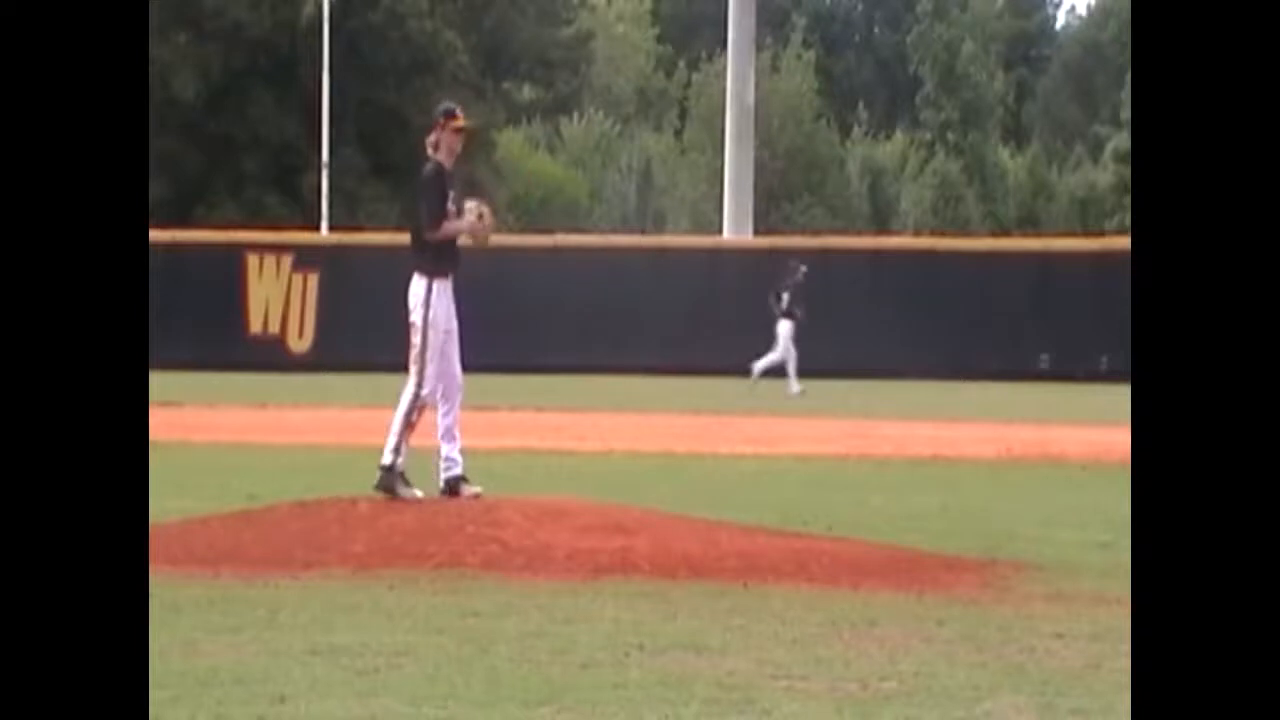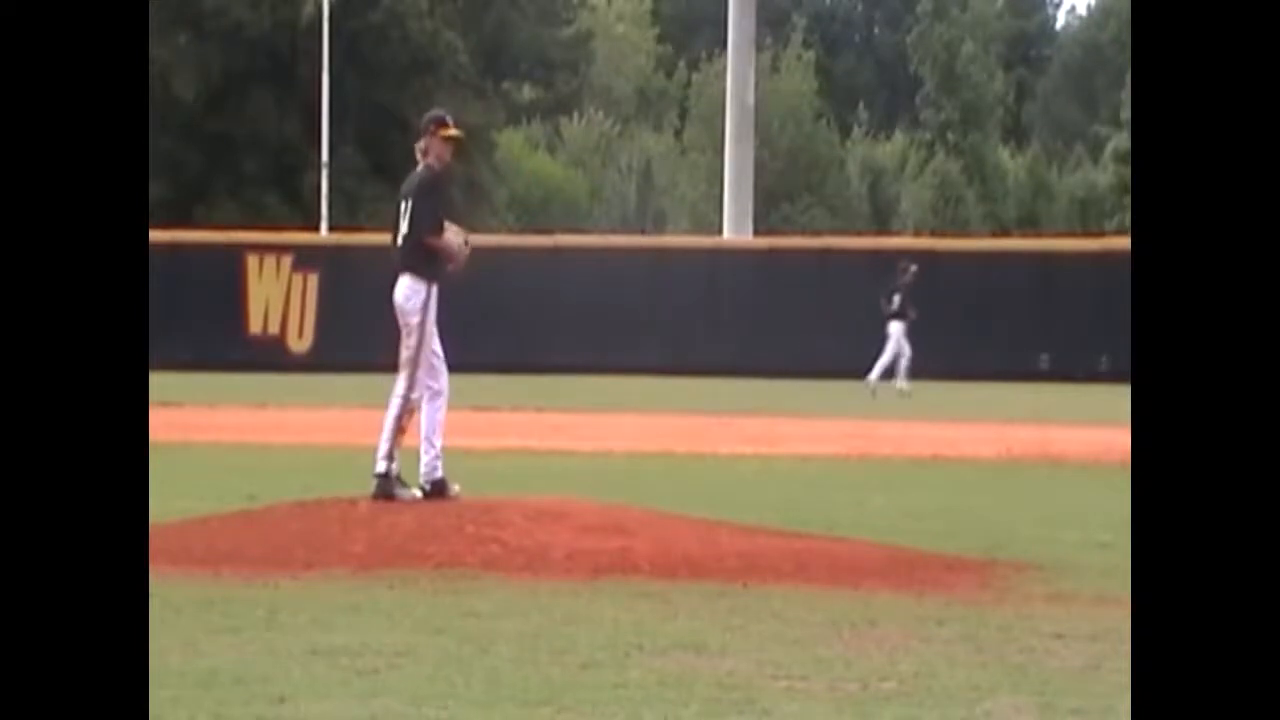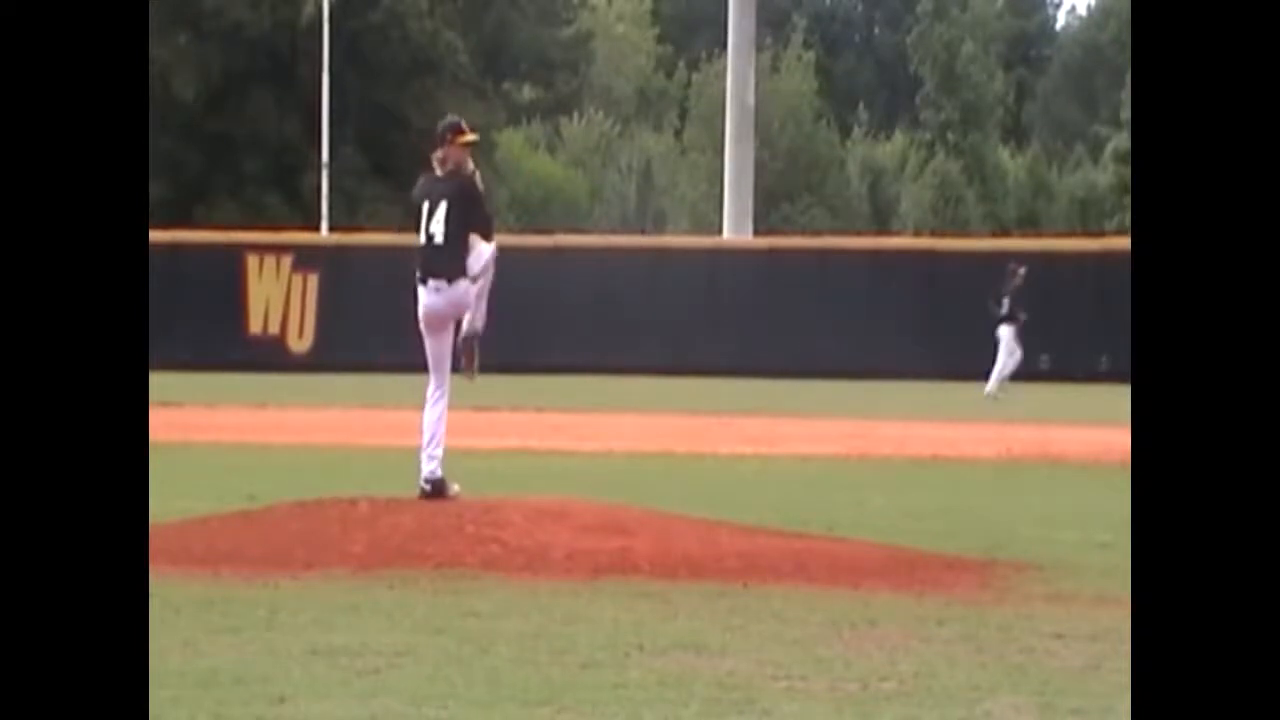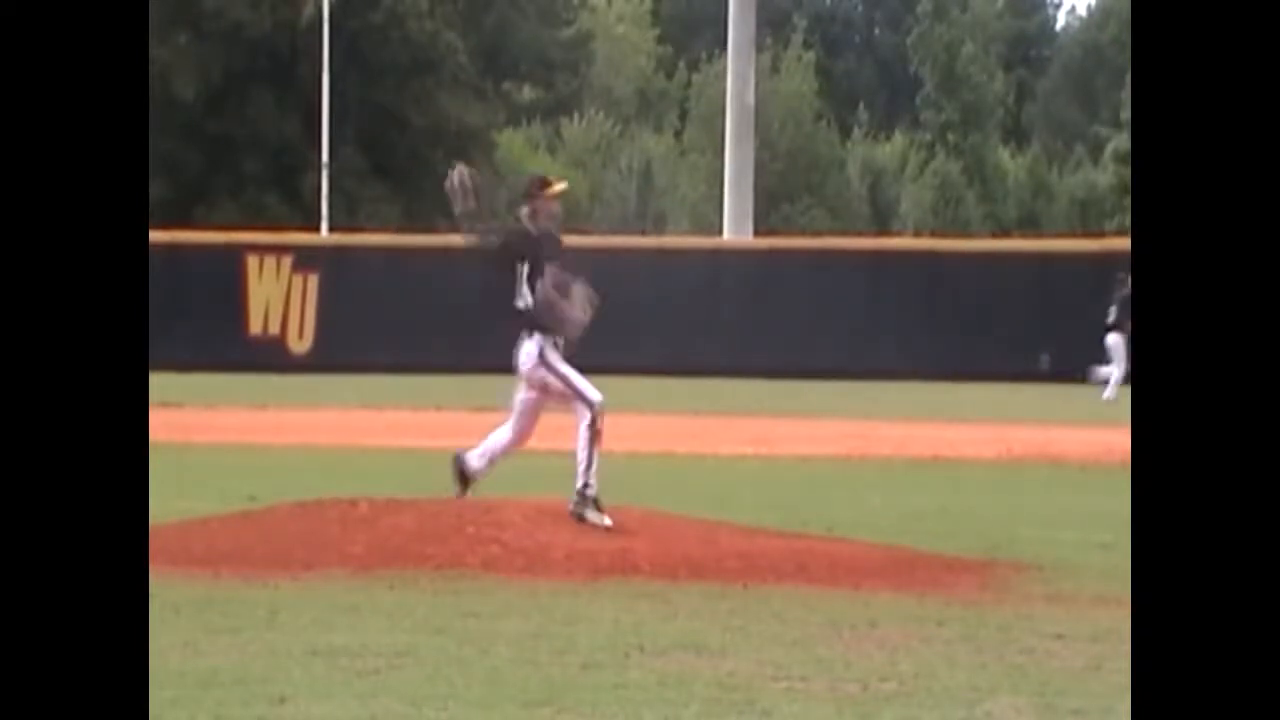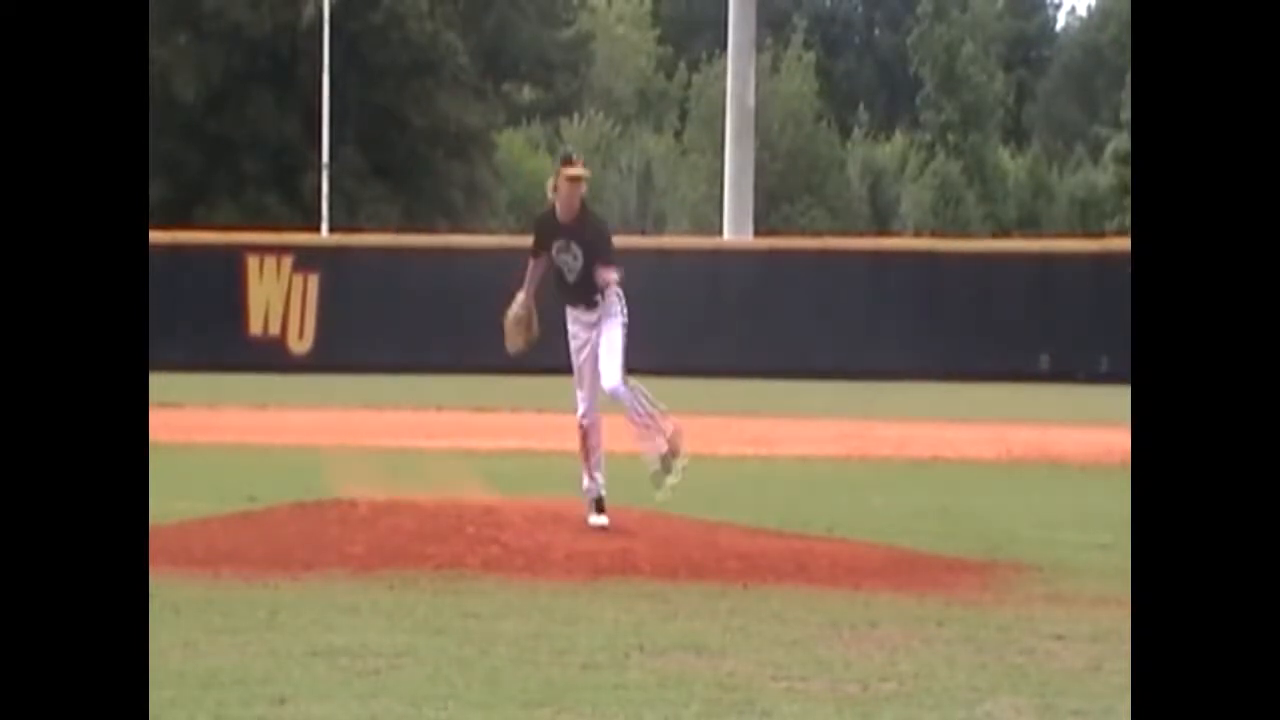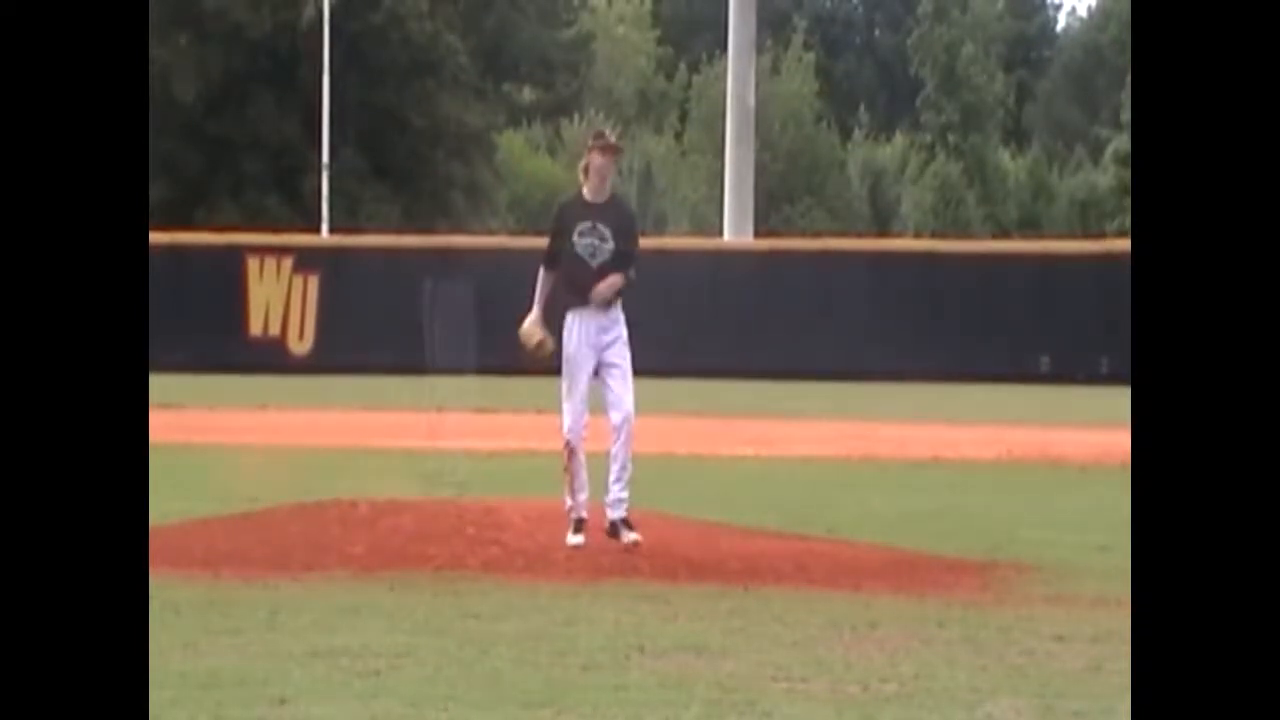
dt=0.7s
person 1, frame 1
left shoulder: (447, 176)
right shoulder: (431, 174)
right elbow: (430, 230)
left wrist: (463, 225)
right wrist: (466, 226)
left hip: (443, 286)
right hip: (428, 286)
left knee: (451, 383)
right knee: (422, 382)
left ankle: (451, 472)
right ankle: (390, 467)
person 1, frame 2
left shoulder: (412, 181)
right shoulder: (431, 179)
right elbow: (430, 234)
left wrist: (445, 249)
right wrist: (454, 250)
left hip: (409, 285)
right hip: (419, 288)
left knee: (435, 383)
right knee: (409, 385)
left ankle: (432, 476)
right ankle: (385, 473)
person 1, frame 3
left shoulder: (421, 186)
right shoulder: (463, 183)
right elbow: (487, 230)
left hip: (426, 294)
right hip: (455, 289)
left knee: (437, 384)
right knee: (486, 249)
left ankle: (430, 475)
right ankle: (471, 338)
person 1, frame 4
left shoulder: (518, 239)
right shoulder: (543, 243)
left elbow: (489, 242)
left hip: (534, 349)
right hip: (540, 350)
left knee: (518, 431)
right knee: (591, 405)
left ankle: (469, 465)
right ankle: (585, 497)
person 1, frame 5
left shoulder: (594, 224)
right shoulder: (544, 221)
left elbow: (613, 267)
left wrist: (612, 277)
right wrist: (526, 294)
left hip: (606, 310)
right hip: (576, 316)
left knee: (613, 384)
right knee: (587, 413)
left ankle: (665, 439)
right ankle: (594, 496)
person 1, frame 6
left shoulder: (623, 214)
right shoulder: (566, 211)
left elbow: (631, 268)
right elbow: (549, 265)
left wrist: (614, 282)
right wrist: (535, 313)
left hip: (612, 320)
right hip: (577, 320)
left knee: (623, 414)
right knee: (573, 424)
left ankle: (618, 513)
right ankle: (577, 514)
